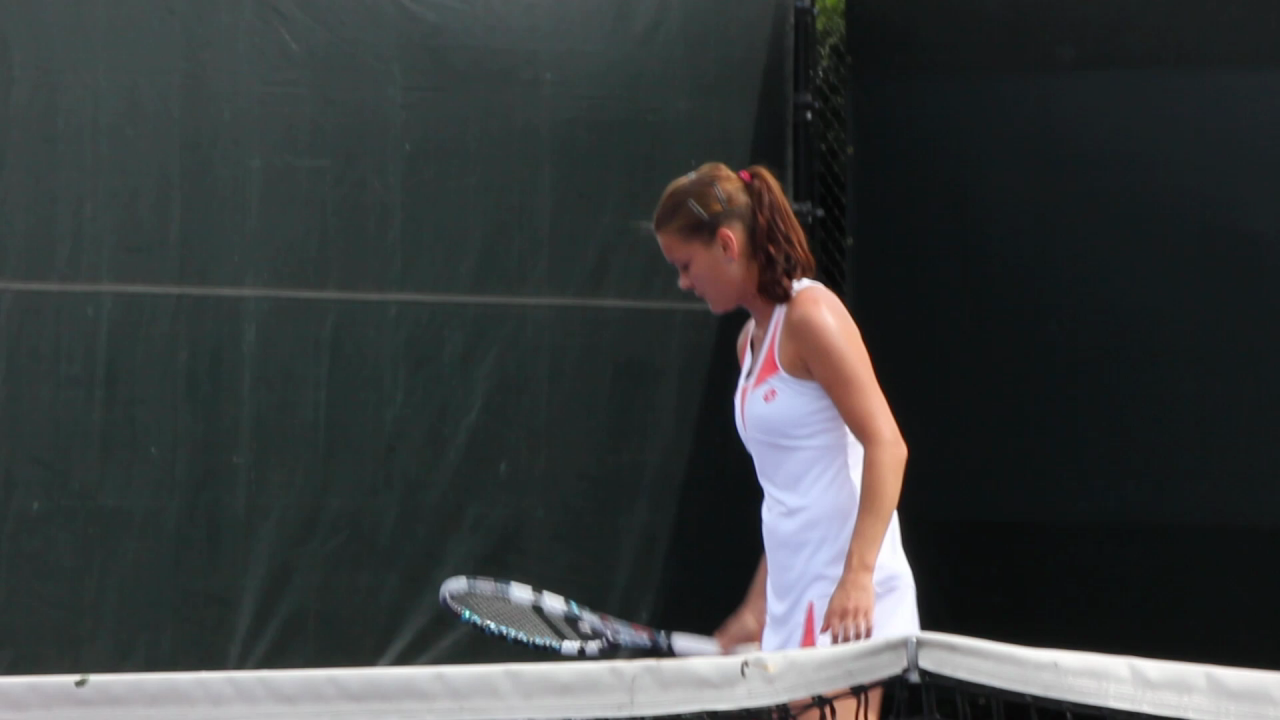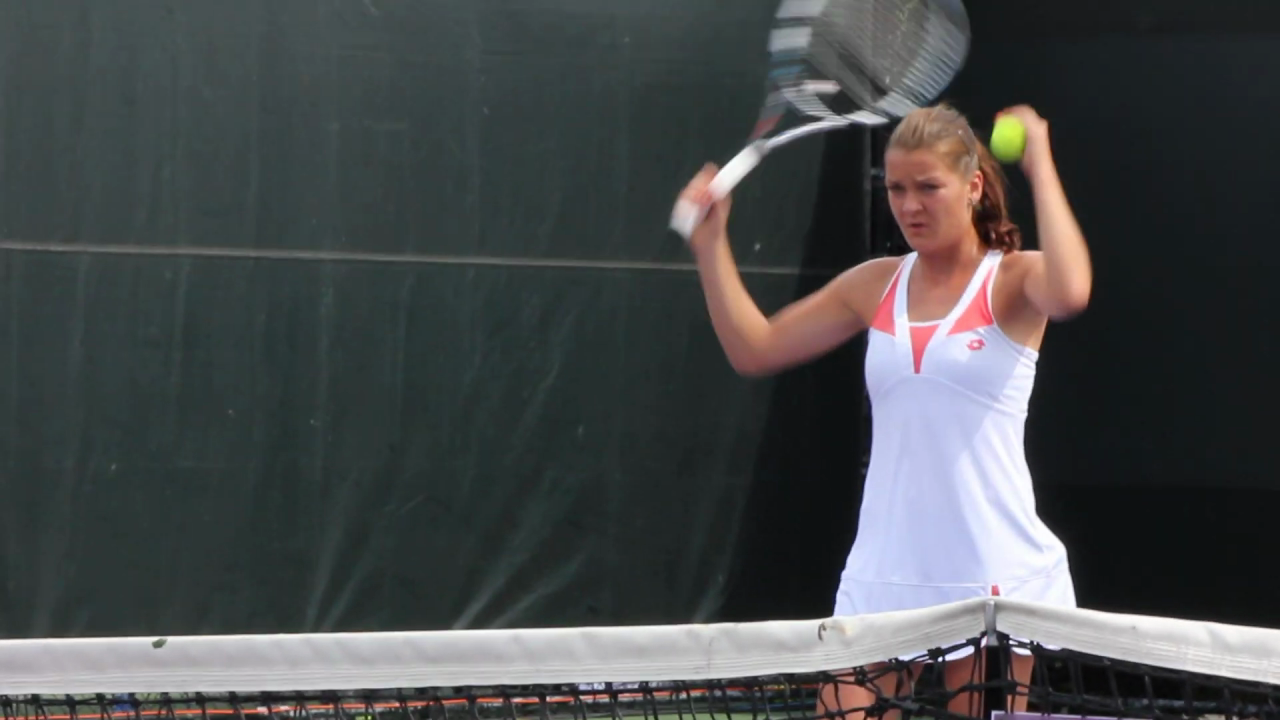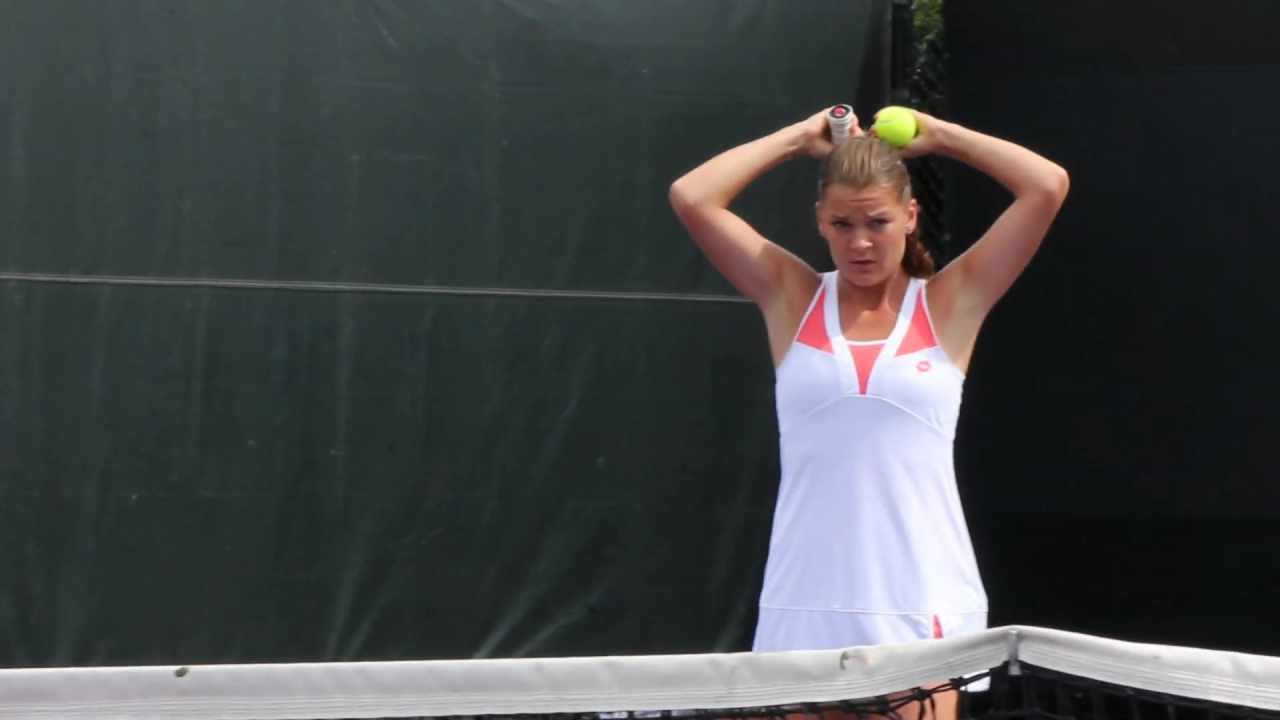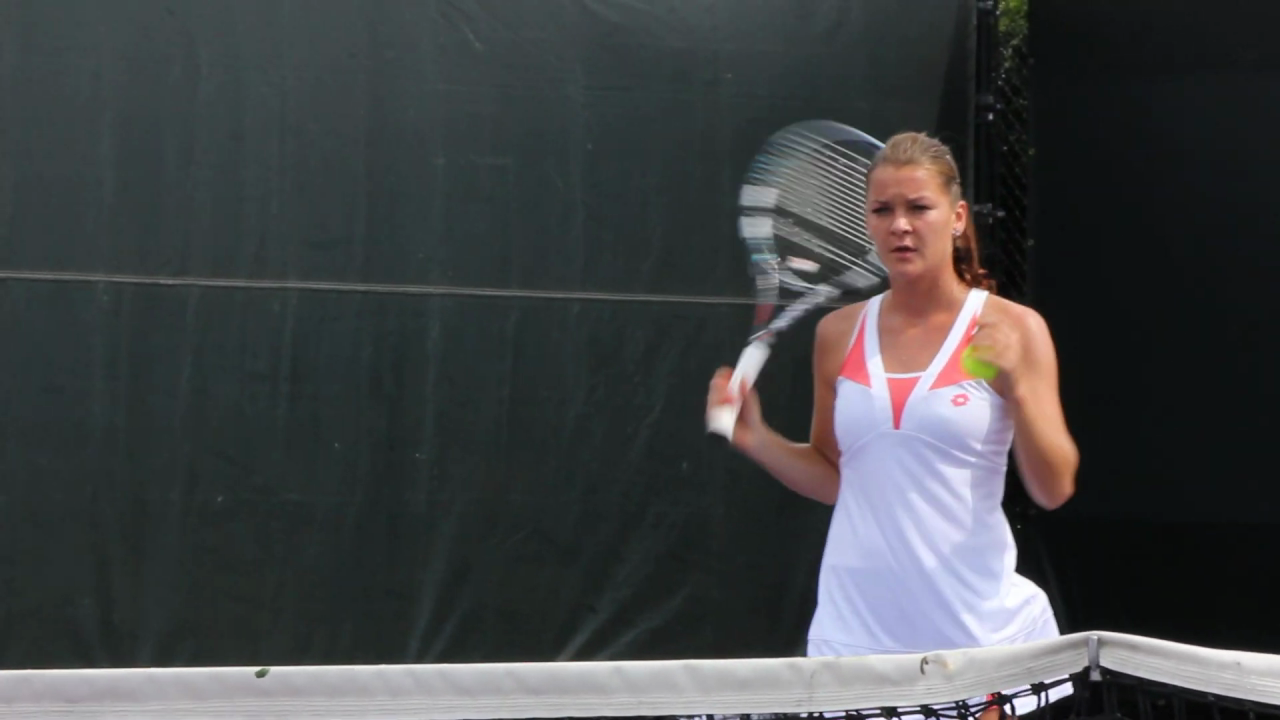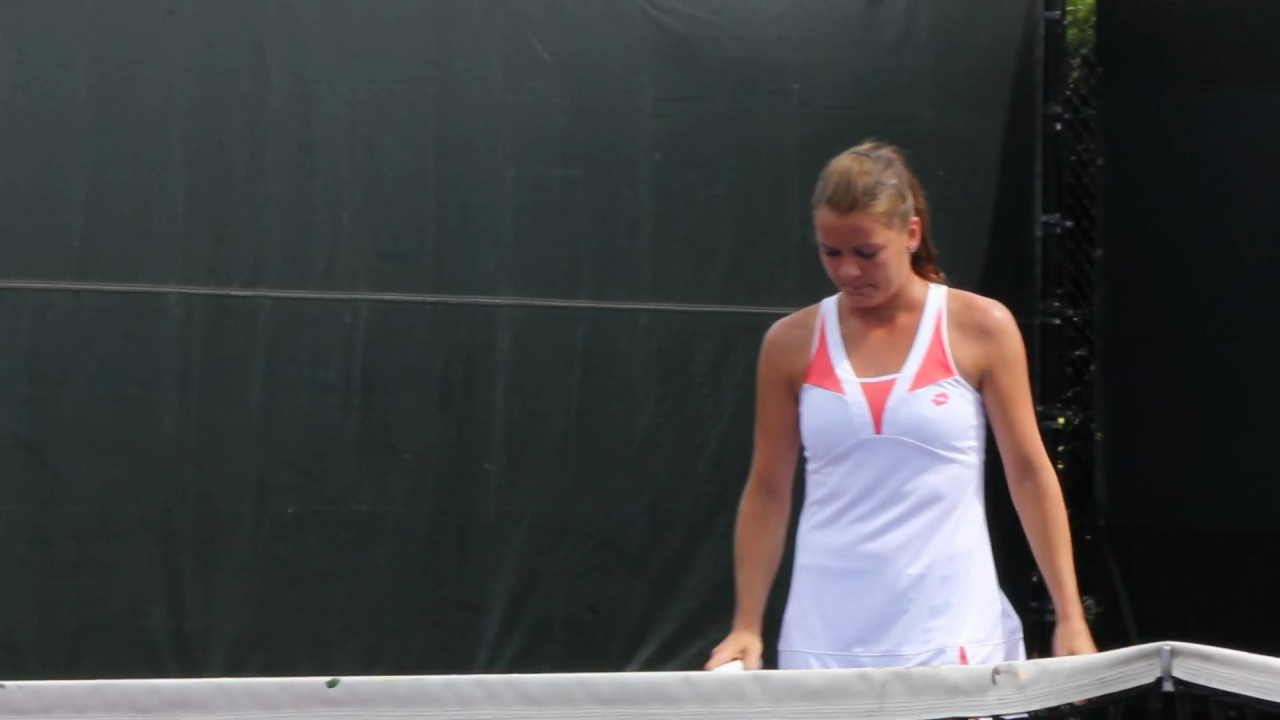
dt=1s
person 1, frame 1
left shoulder: (811, 315)
right shoulder: (752, 338)
left elbow: (885, 445)
left wrist: (856, 578)
right wrist: (757, 604)
left hip: (844, 598)
right hip: (794, 601)
person 1, frame 2
left shoulder: (1013, 282)
right shoulder: (874, 283)
left elbow: (1070, 295)
right elbow: (753, 352)
left wrist: (1039, 169)
right wrist: (711, 234)
left hip: (992, 573)
right hip: (883, 572)
person 1, frame 3
left shoulder: (950, 304)
right shoulder: (792, 299)
left elbow: (1049, 185)
right elbow: (691, 198)
left wrist: (937, 135)
right wrist: (801, 136)
left hip: (921, 609)
right hip: (807, 605)
person 1, frame 4
left shoulder: (1011, 330)
right shoulder: (839, 334)
left elbow: (1054, 488)
left wrist: (1017, 389)
right wrist: (755, 438)
left hip: (974, 632)
right hip: (854, 632)
person 1, frame 5
left shoulder: (981, 328)
right shoulder: (791, 342)
left elbow: (1031, 474)
right elbow: (768, 490)
left wrist: (1070, 615)
right wrist: (748, 625)
left hip: (955, 633)
right hip: (826, 638)
